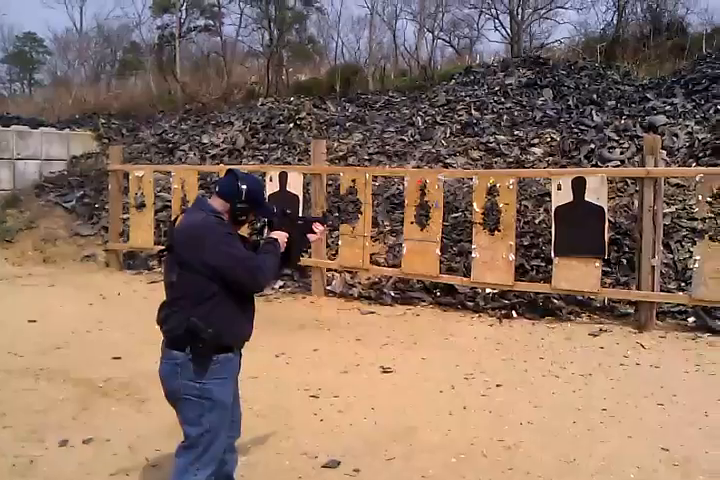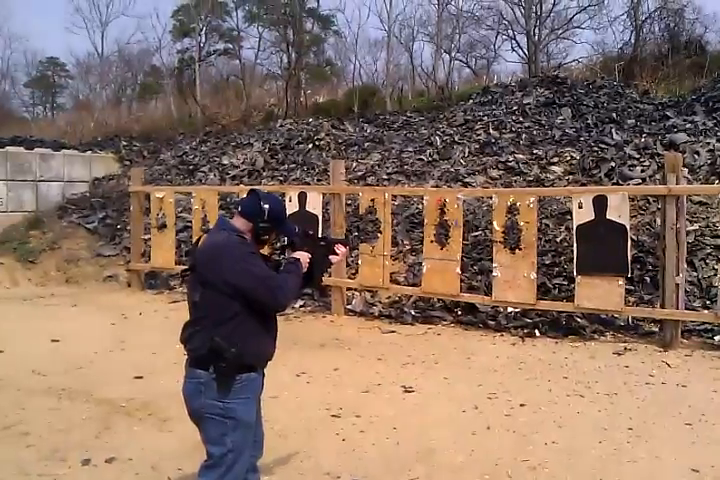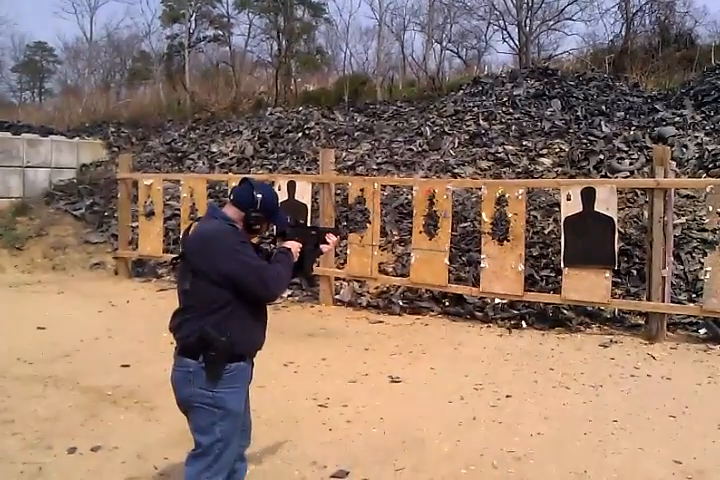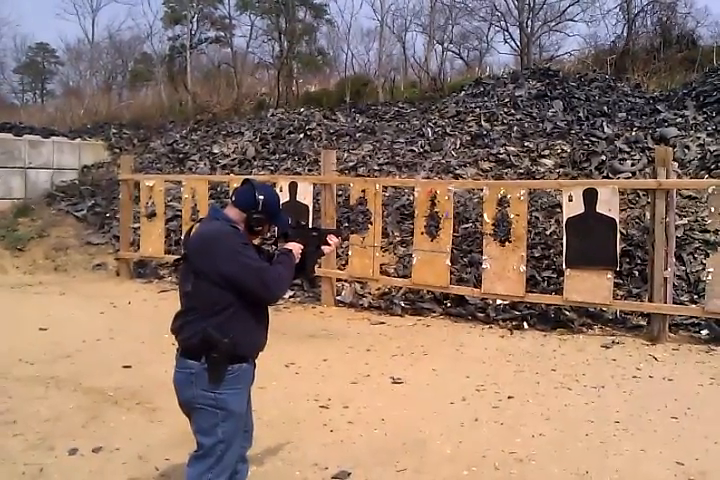
dt=0.5s
person 1, frame 1
left shoulder: (208, 224)
right shoulder: (205, 231)
left elbow: (247, 260)
right elbow: (255, 275)
right wrist: (273, 245)
left hip: (212, 357)
right hip: (199, 363)
left knee: (224, 437)
right knee: (203, 451)
person 1, frame 2
left shoulder: (229, 245)
right shoulder: (228, 251)
left elbow: (268, 282)
right elbow: (277, 295)
right wrist: (295, 265)
left hip: (233, 376)
right hip: (223, 383)
left knee: (246, 456)
person 1, frame 3
left shoulder: (221, 233)
right shoulder: (219, 239)
left elbow: (259, 269)
right elbow: (268, 284)
right wrist: (286, 254)
left hip: (223, 365)
right hip: (211, 372)
left knee: (234, 445)
person 1, frame 4
left shoulder: (224, 235)
right shoulder: (220, 240)
left elbow: (262, 272)
right elbow: (269, 287)
right wrist: (288, 256)
left hip: (225, 367)
right hip: (213, 373)
left knee: (234, 447)
